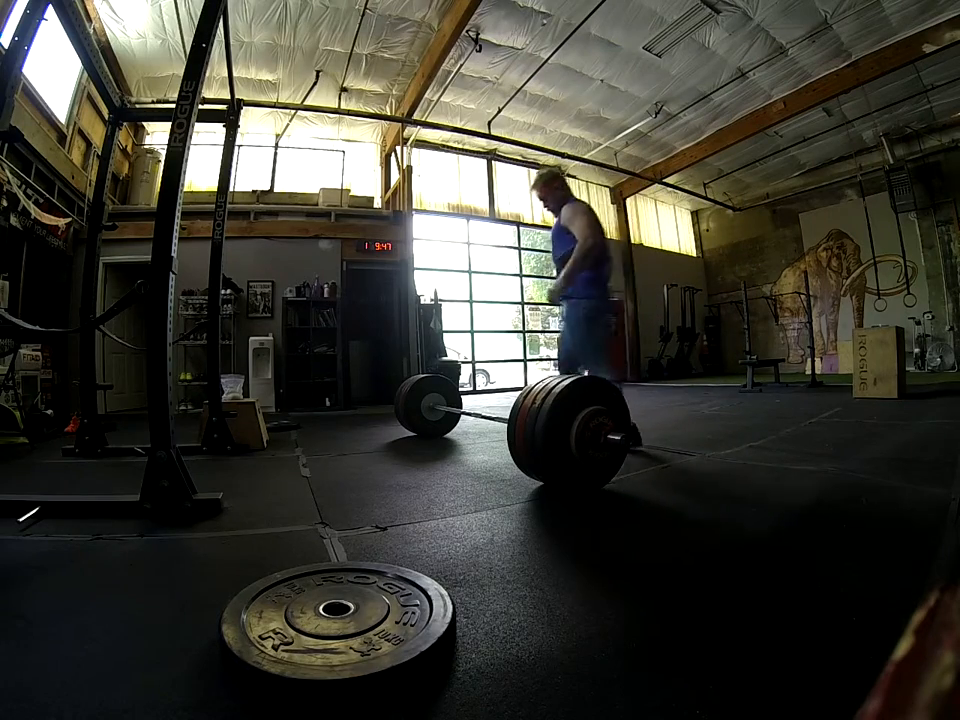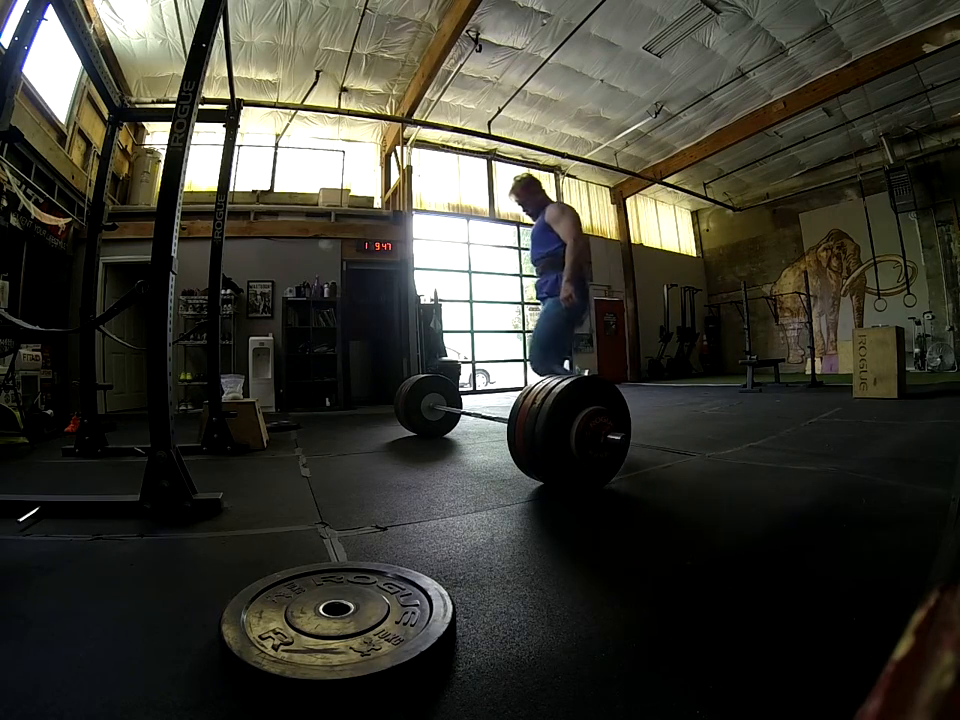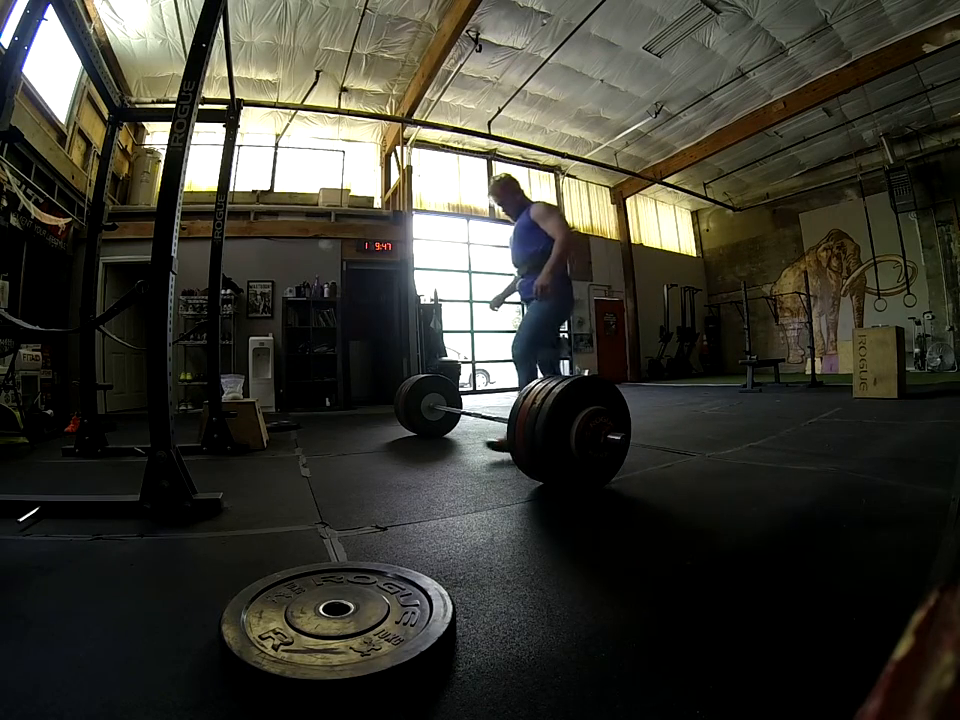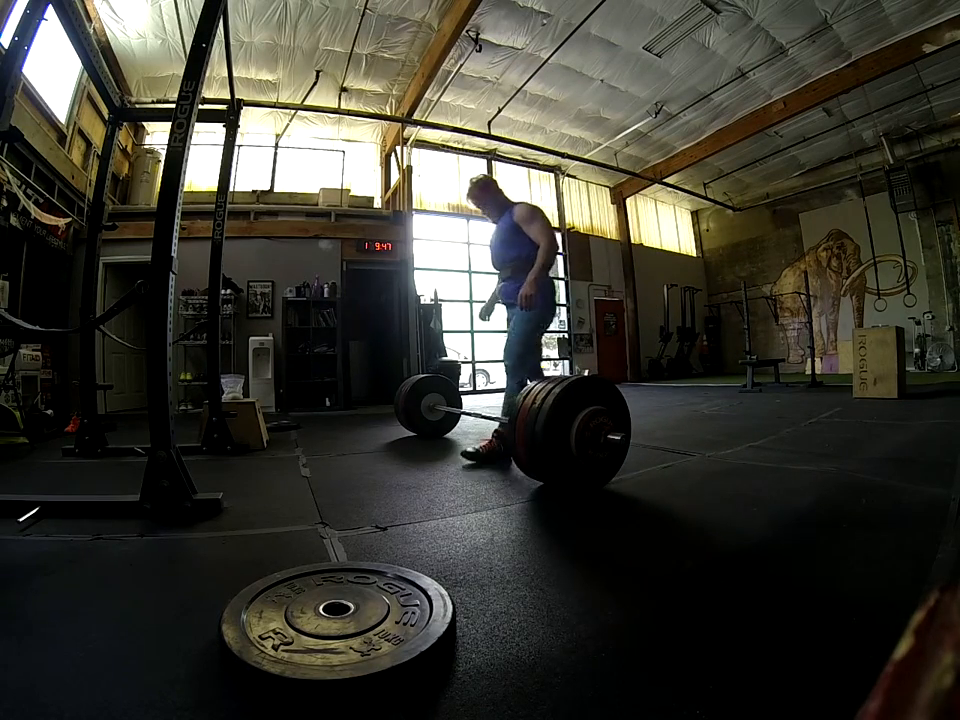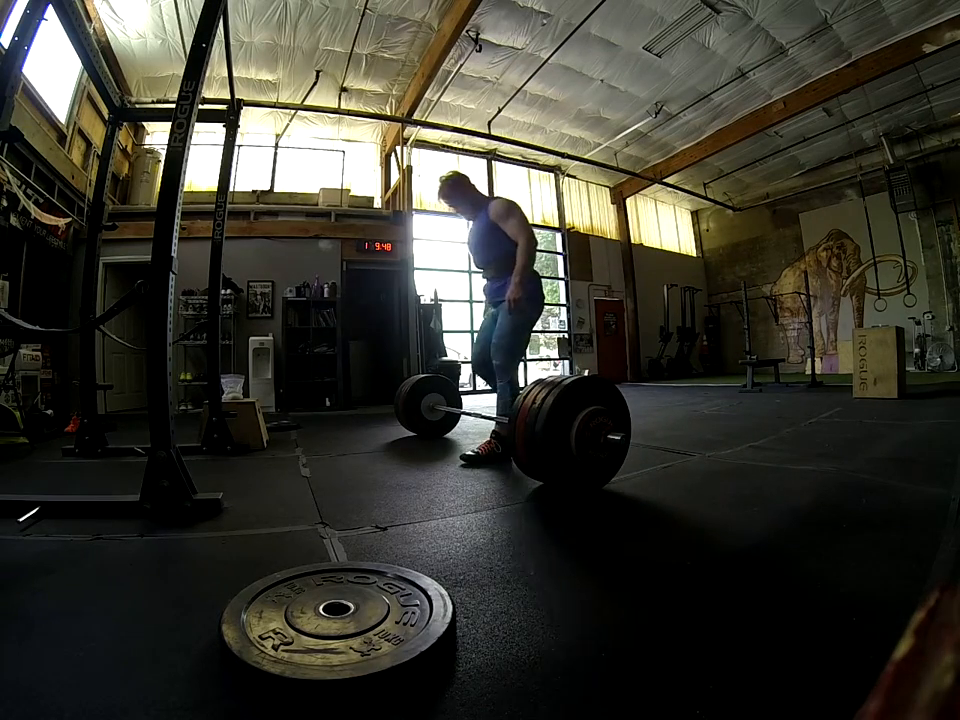
dt=0.2s
person 1, frame 1
left shoulder: (573, 211)
right shoulder: (575, 212)
left elbow: (588, 242)
right elbow: (602, 254)
left wrist: (562, 281)
left hip: (581, 297)
right hip: (579, 297)
left knee: (595, 363)
right knee: (567, 366)
person 1, frame 2
left shoulder: (556, 210)
right shoulder: (543, 222)
left elbow: (575, 242)
left wrist: (568, 282)
left hip: (563, 297)
right hip: (553, 297)
left knee: (540, 358)
right knee: (547, 360)
person 1, frame 3
left shoulder: (539, 210)
right shoulder: (520, 225)
left elbow: (564, 237)
left wrist: (547, 271)
right wrist: (504, 294)
left hip: (549, 293)
right hip: (535, 295)
left knee: (522, 353)
right knee: (548, 364)
person 1, frame 4
left shoulder: (523, 212)
right shoulder: (500, 228)
left elbow: (549, 244)
left wrist: (533, 281)
right wrist: (491, 301)
left hip: (533, 300)
right hip: (515, 303)
left knee: (514, 366)
right knee: (530, 368)
left ankle: (503, 439)
person 1, frame 5
left shoulder: (499, 207)
right shoulder: (477, 225)
left elbow: (527, 240)
left wrist: (518, 283)
right wrist: (487, 303)
left hip: (519, 297)
right hip: (499, 301)
left knee: (503, 365)
right knee: (480, 361)
left ankle: (502, 439)
